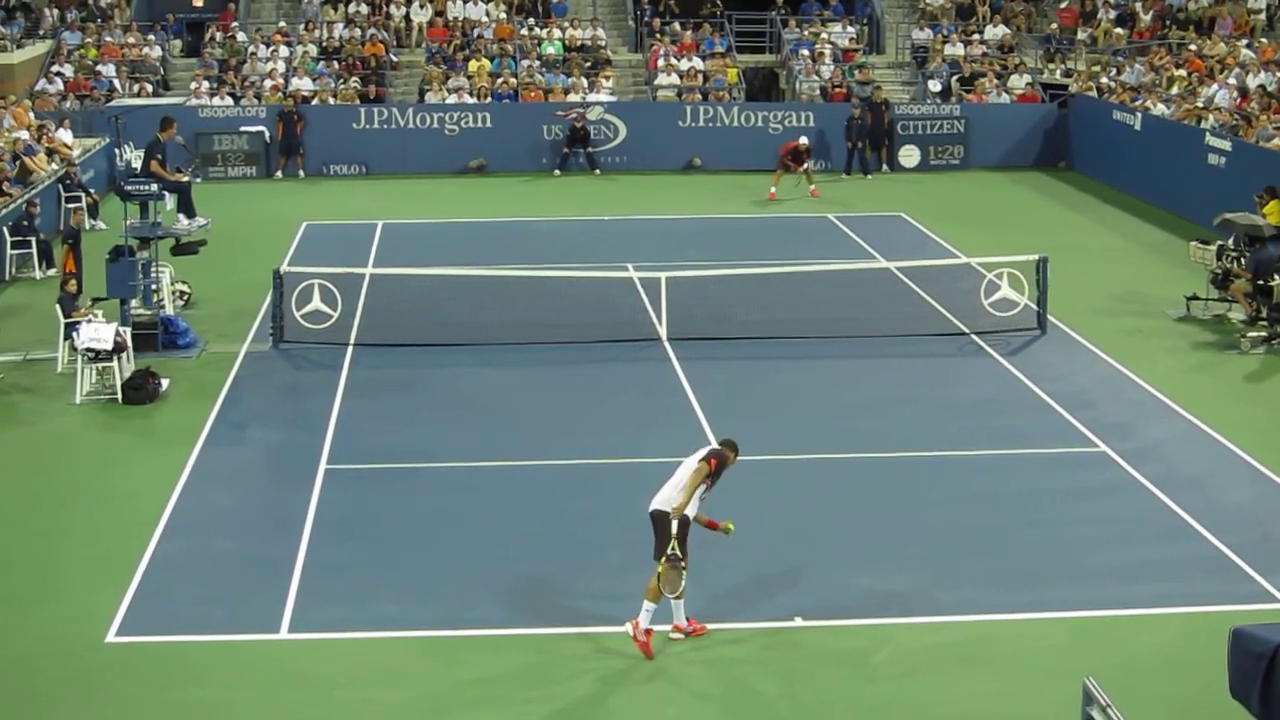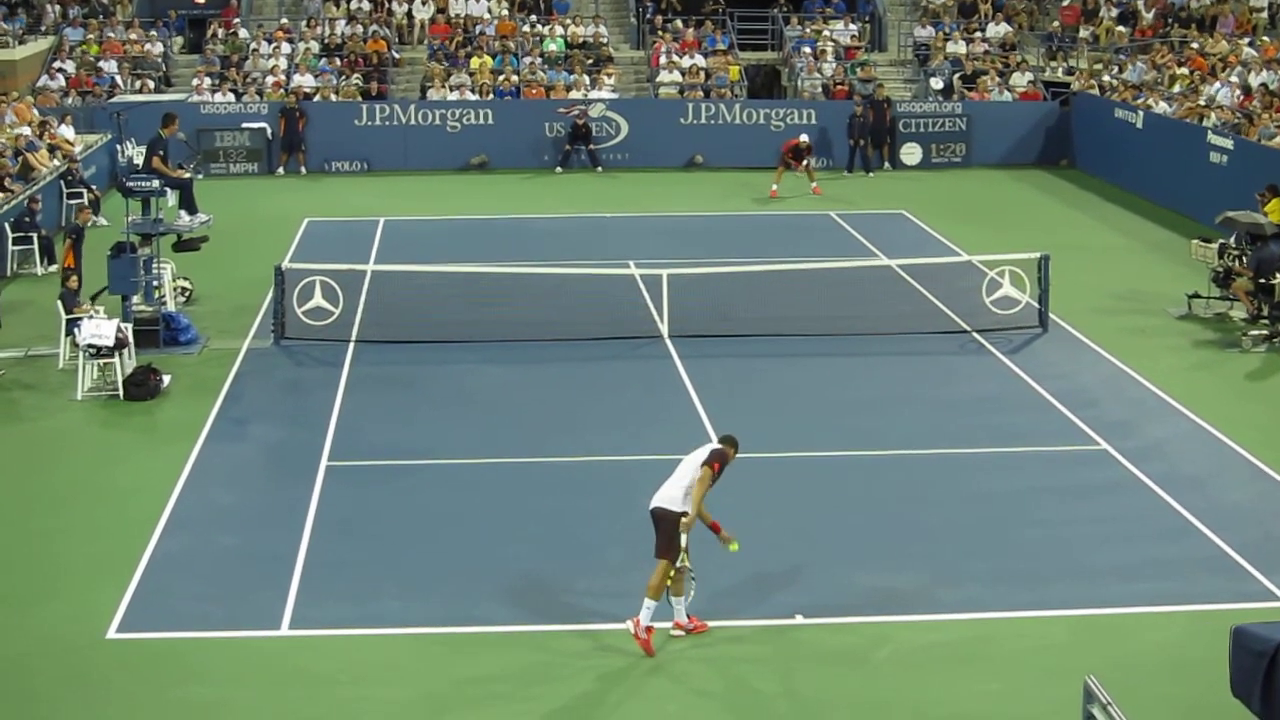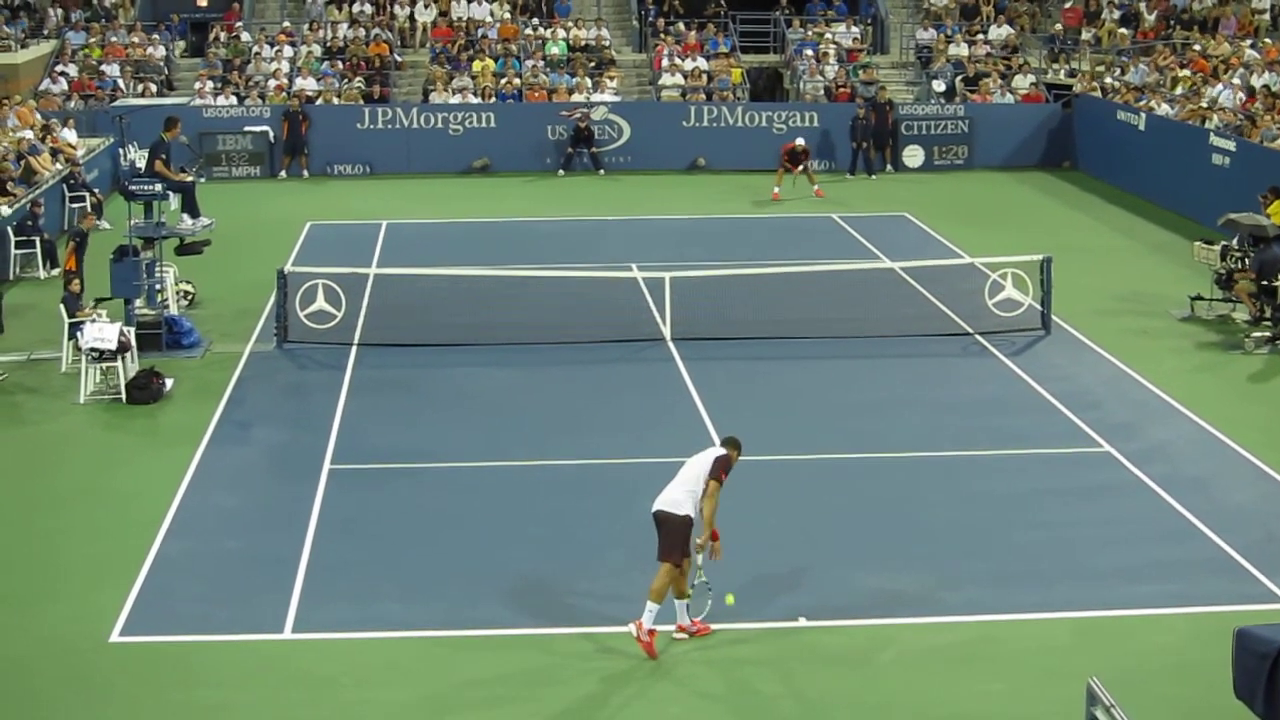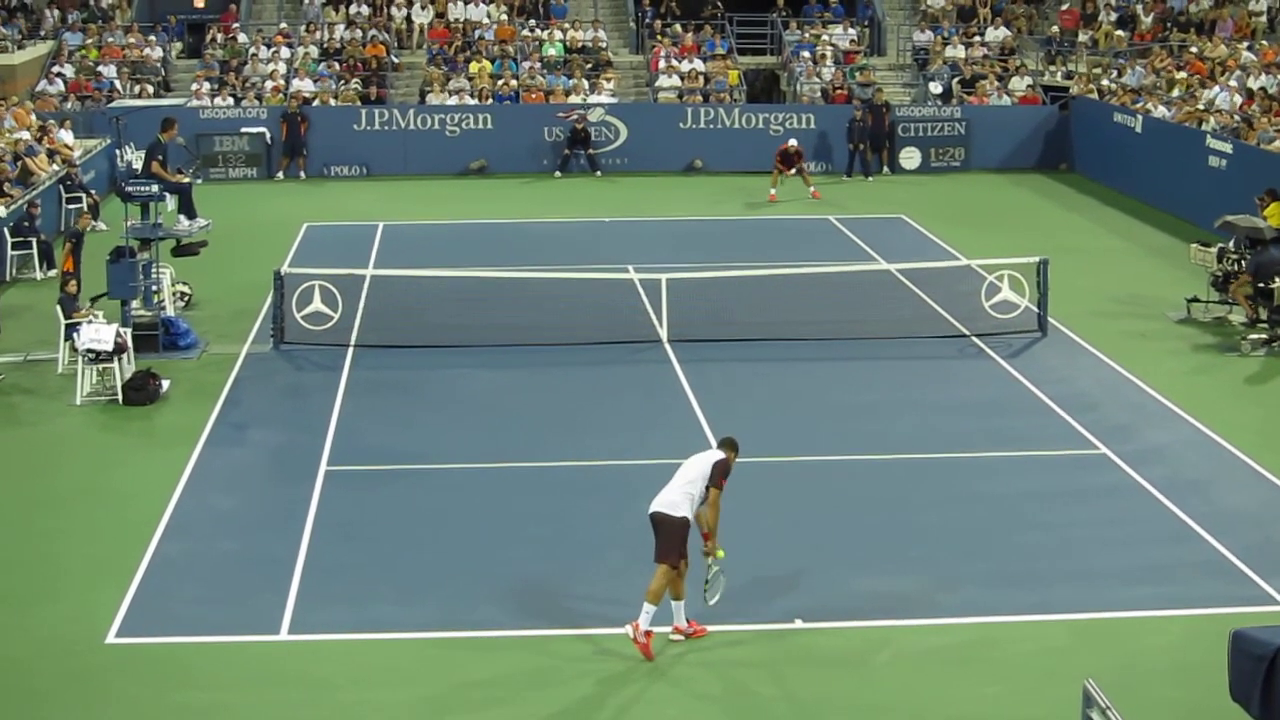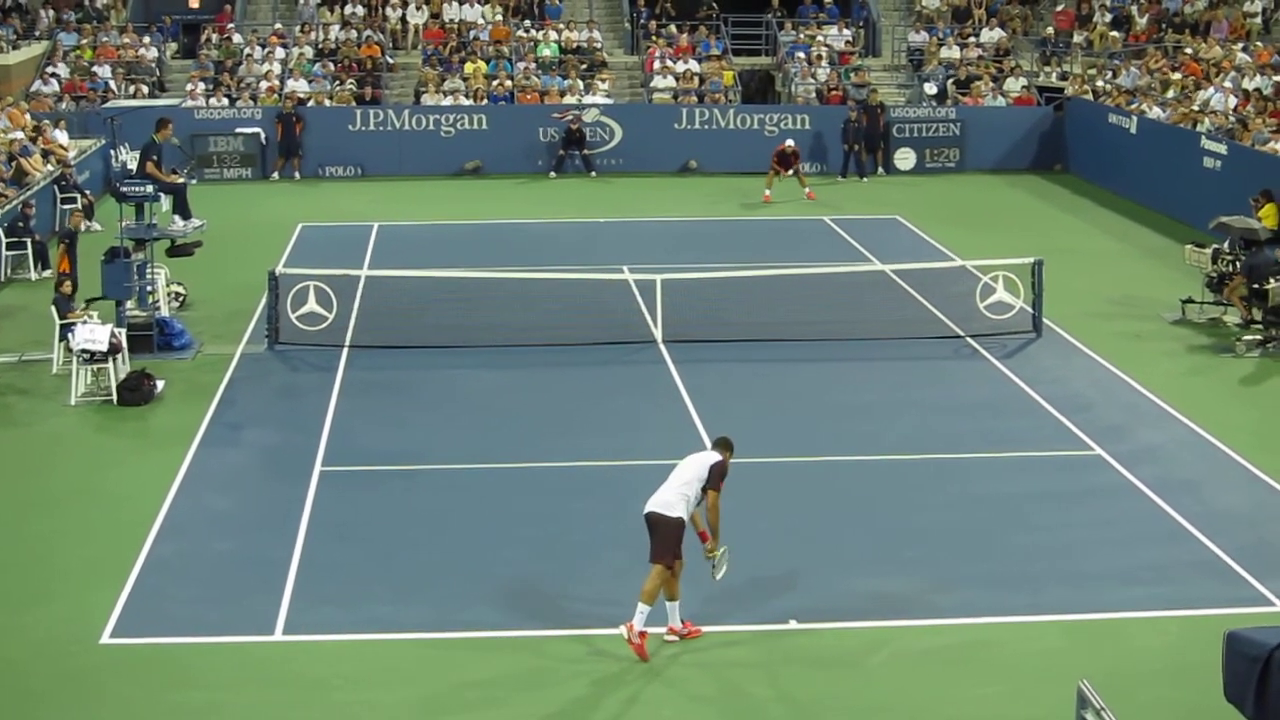
dt=0.2s
person 1, frame 1
left shoulder: (704, 456)
right shoulder: (718, 454)
left elbow: (693, 511)
right elbow: (698, 472)
left wrist: (717, 526)
right wrist: (683, 503)
left hip: (662, 508)
right hip: (672, 510)
left ankle: (680, 623)
right ankle: (641, 625)
person 1, frame 2
left shoulder: (704, 452)
right shoulder: (719, 452)
left elbow: (696, 498)
right elbow: (702, 481)
left wrist: (718, 530)
right wrist: (692, 516)
left hip: (662, 505)
right hip: (673, 508)
left knee: (679, 563)
right knee: (666, 565)
left ankle: (681, 620)
right ankle: (641, 623)
person 1, frame 3
left shoulder: (707, 456)
right shoulder: (724, 458)
left elbow: (701, 501)
right elbow: (711, 495)
left wrist: (715, 538)
right wrist: (706, 534)
left hip: (664, 507)
right hip: (676, 512)
left knee: (683, 565)
right knee: (669, 568)
left ankle: (684, 624)
right ankle: (644, 626)
person 1, frame 4
left shoulder: (702, 458)
right shoulder: (723, 462)
right elbow: (712, 503)
left wrist: (707, 539)
right wrist: (712, 540)
left hip: (660, 509)
right hip: (673, 514)
left knee: (680, 567)
right knee: (666, 570)
left ankle: (680, 625)
right ankle: (641, 628)
person 1, frame 5
left shoulder: (696, 458)
right shoulder: (719, 463)
right elbow: (711, 506)
left wrist: (705, 539)
right wrist: (714, 540)
left hip: (655, 509)
right hip: (669, 514)
left knee: (674, 567)
right knee: (661, 570)
left ankle: (675, 626)
right ankle: (635, 628)
